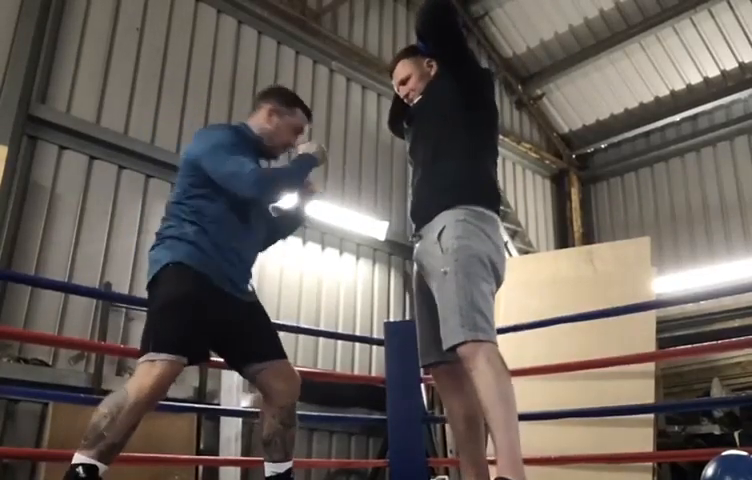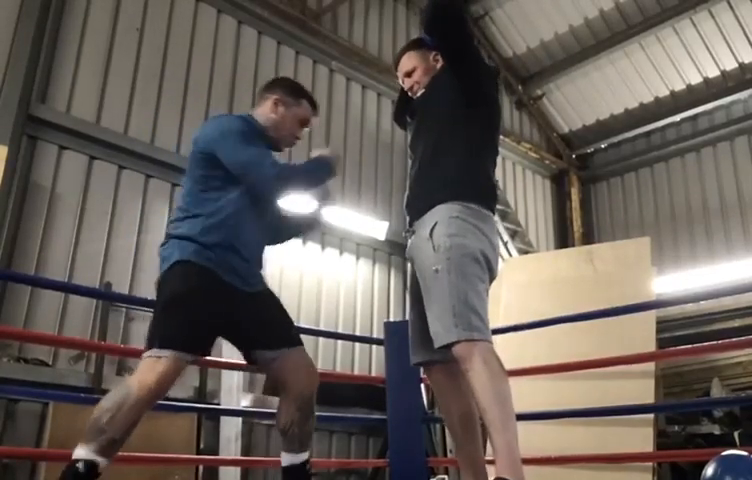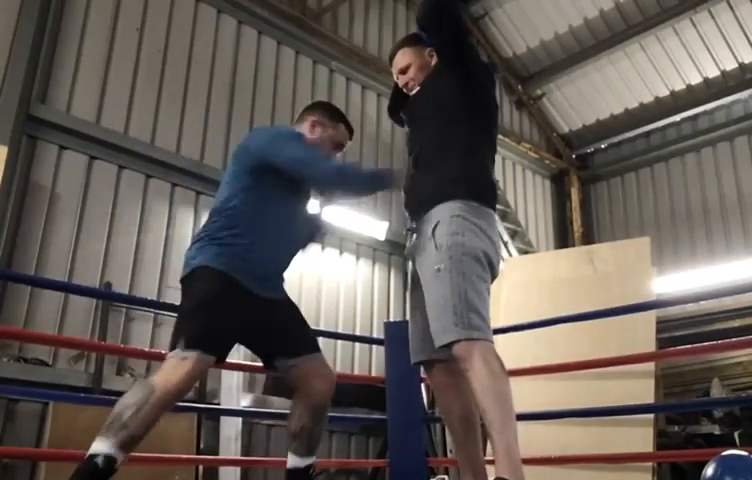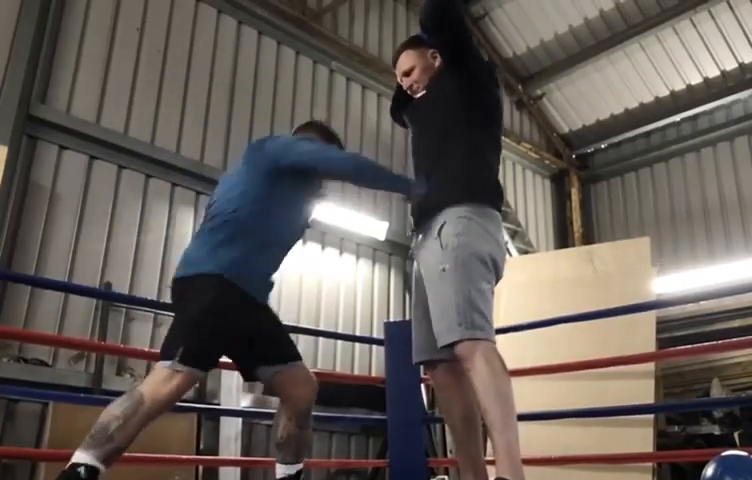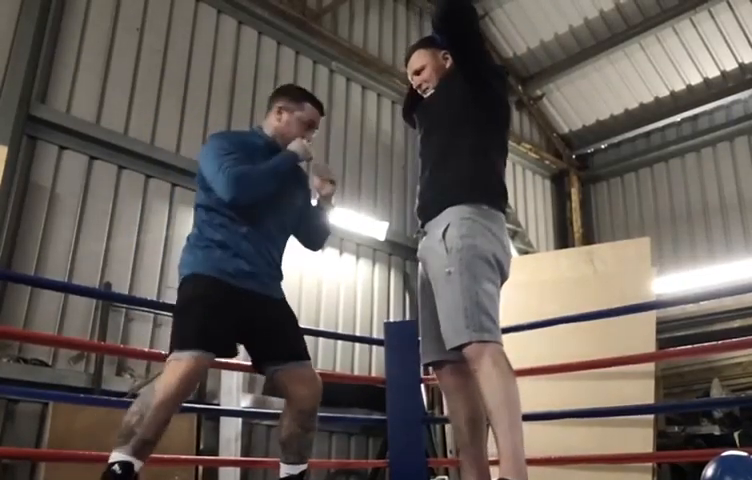
dt=0.3s
person 1, frame 1
left shoulder: (464, 83)
right shoulder: (426, 116)
right elbow: (394, 121)
left wrist: (421, 55)
right wrist: (407, 98)
left hip: (460, 225)
right hip: (431, 238)
left knee: (472, 344)
right knee: (445, 367)
person 1, frame 2
left shoulder: (468, 79)
right shoulder: (429, 109)
right elbow: (399, 115)
left wrist: (426, 41)
right wrist: (411, 92)
left hip: (455, 220)
right hip: (427, 231)
left knee: (467, 342)
right knee: (439, 363)
person 1, frame 3
left shoulder: (465, 76)
right shoulder: (428, 104)
right elbow: (395, 108)
left wrist: (421, 40)
right wrist: (407, 87)
left hip: (455, 218)
right hip: (428, 230)
left knee: (467, 342)
right knee: (439, 361)
person 1, frame 4
left shoulder: (468, 80)
right shoulder: (430, 108)
right elbow: (397, 111)
right wrist: (409, 86)
left hip: (462, 221)
right hip: (433, 232)
left knee: (470, 342)
right knee: (442, 362)
person 1, frame 5
left shoulder: (477, 82)
right shoulder: (438, 108)
right elbow: (408, 110)
right wrist: (420, 89)
left hip: (465, 222)
right hip: (436, 234)
left knee: (477, 344)
right knee: (448, 364)
person 2, frame 1
left shoulder: (248, 167)
right shoulder: (218, 139)
left elbow: (269, 233)
right elbow: (255, 185)
left wrist: (299, 202)
right wrist: (306, 161)
left hip: (232, 289)
right hip: (186, 270)
left knee: (284, 384)
right knee: (156, 375)
person 2, frame 2
left shoulder: (262, 157)
right shoulder: (229, 129)
left elbow: (268, 230)
right elbow: (274, 180)
left wrist: (308, 222)
right wrist: (321, 166)
left hip: (245, 280)
right hip: (196, 267)
left knee: (301, 375)
right knee: (159, 372)
person 2, frame 3
left shoulder: (296, 170)
right shoulder: (272, 140)
left elbow: (298, 232)
right elbow: (331, 176)
right wrist: (388, 177)
left hip: (264, 288)
right hip: (219, 272)
left knee: (319, 382)
right knee: (182, 371)
person 2, frame 4
left shoulder: (293, 177)
right shoulder: (278, 149)
right elbow: (344, 164)
left wrist: (301, 216)
right wrist: (408, 185)
left hip: (246, 293)
right hip: (213, 280)
left knee: (301, 389)
right knee: (169, 384)
person 2, frame 5
left shoulder: (293, 178)
right shoulder: (225, 145)
left elbow: (313, 239)
right elbow: (235, 189)
left wrist: (323, 203)
right wrist: (291, 158)
left hip: (264, 291)
right hip: (211, 277)
left knee: (306, 388)
right knee: (184, 372)
